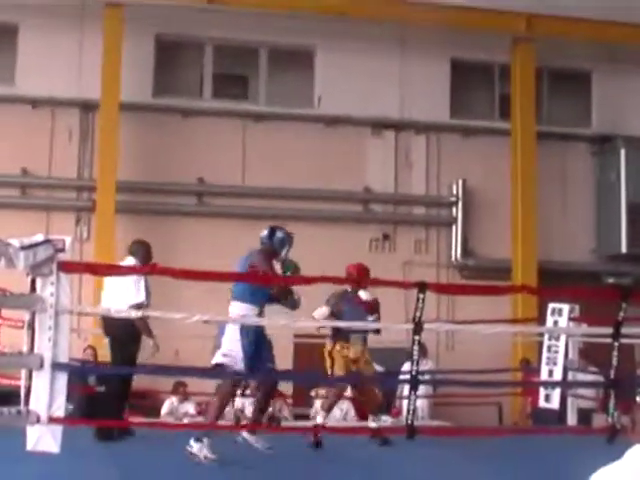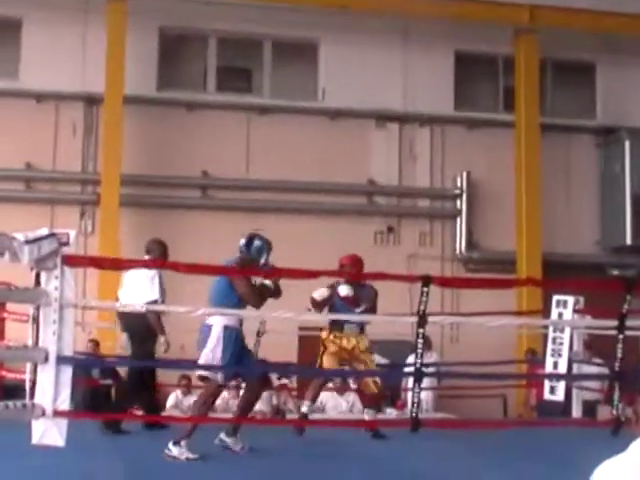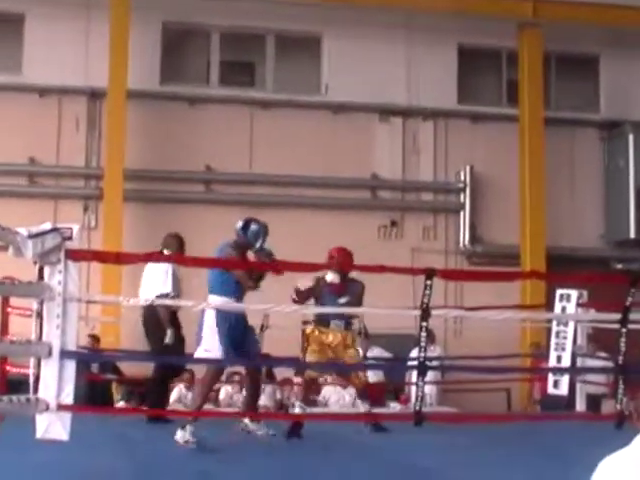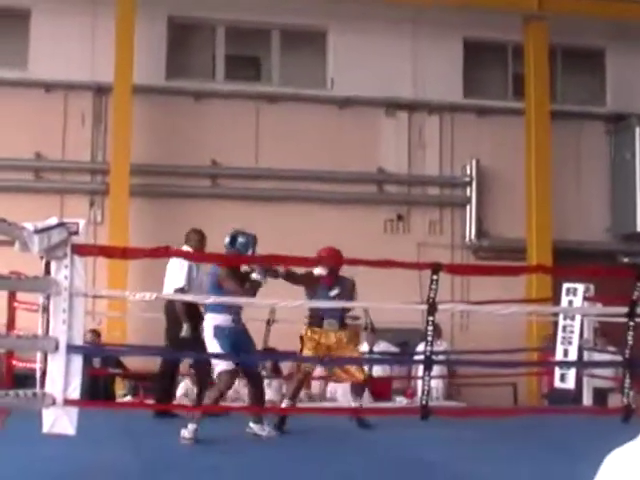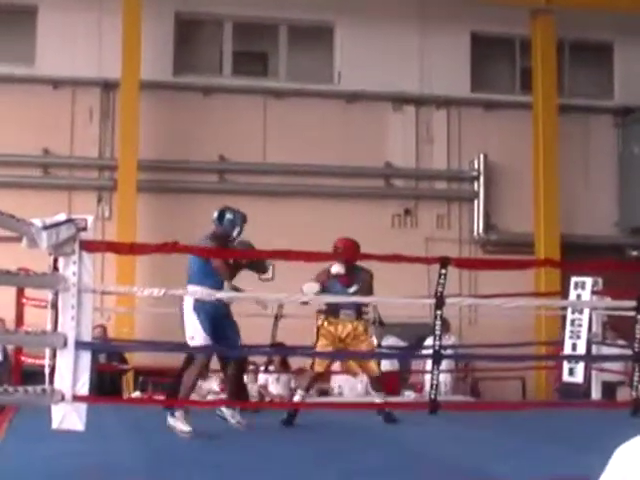
dt=0.2s
person 1, frame 1
left shoulder: (261, 260)
right shoulder: (260, 259)
left elbow: (272, 295)
right elbow: (279, 289)
left wrist: (289, 298)
right wrist: (290, 272)
left hip: (253, 324)
right hip: (241, 322)
left knee: (269, 380)
right knee: (232, 381)
left ankle: (250, 431)
right ankle: (199, 440)
person 1, frame 2
left shoulder: (240, 270)
right shoulder: (237, 270)
right elbow: (256, 301)
left wrist: (269, 284)
right wrist: (268, 283)
left hip: (231, 330)
right hip: (221, 329)
left knee: (260, 380)
right knee: (213, 388)
left ankle: (230, 434)
right ankle: (178, 443)
person 1, frame 3
left shoulder: (237, 253)
right shoulder: (231, 252)
left elbow: (247, 282)
right elbow: (251, 283)
right wrist: (263, 263)
left hip: (234, 314)
right hip: (220, 313)
left knee: (255, 367)
right knee: (215, 371)
left ankle: (251, 419)
right ankle: (187, 427)
person 1, frame 4
left shoulder: (234, 268)
right shoulder: (222, 269)
right elbow: (245, 295)
right wrist: (258, 277)
left hip: (235, 328)
right hip: (219, 328)
left knee: (255, 377)
right knee: (226, 381)
left ankle: (257, 423)
right ankle: (191, 425)
person 1, frame 5
left shoulder: (222, 245)
right shoulder: (210, 243)
right elbow: (227, 275)
right wrist: (241, 257)
left hip: (216, 305)
right hip: (199, 304)
left knee: (235, 358)
right knee: (202, 359)
left ankle: (229, 406)
right ankle: (177, 412)
person 2, frame 1
right shoulder: (136, 273)
left elbow: (104, 304)
right elbow: (136, 309)
right wrist: (150, 336)
left hip: (110, 322)
right hip: (126, 325)
left knee: (116, 375)
right knee: (121, 378)
right ankle: (106, 428)
person 2, frame 2
left shoulder: (132, 270)
right shoulder: (152, 271)
left elbow: (121, 302)
right elbow: (151, 307)
left wrist: (125, 329)
right wrist: (162, 335)
left hip: (131, 320)
right hip: (143, 323)
left knee: (145, 371)
right knee: (138, 373)
left ankle: (153, 417)
person 2, frame 3
left shoulder: (152, 264)
right shoulder: (167, 265)
right elbow: (162, 299)
right wrist: (170, 328)
left hip: (149, 314)
right hip: (162, 317)
left knee: (164, 361)
right knee: (173, 363)
left ankle: (156, 410)
person 2, frame 4
left shoulder: (178, 259)
right shoulder: (186, 260)
right elbow: (179, 292)
right wrist: (186, 322)
left hip: (174, 309)
right hip: (182, 310)
left knee: (172, 357)
right knee: (202, 357)
left ankle: (162, 405)
person 2, frame 5
left shoulder: (217, 259)
right shoulder: (213, 260)
left elbow: (226, 287)
right elbow: (207, 291)
left wrist: (249, 295)
left hip: (215, 308)
right hip: (214, 309)
left knee: (199, 355)
right knee: (230, 355)
person 3, frame 1
left shoulder: (370, 302)
right shoulder: (337, 297)
left elbow: (377, 328)
right elbow: (321, 320)
left wrist: (372, 310)
right wrist: (319, 318)
left hip: (359, 351)
right hip: (339, 348)
left knee: (375, 394)
right knee: (339, 387)
left ankle: (376, 430)
right ankle: (317, 429)
person 3, frame 2
left shoulder: (369, 291)
right shoulder: (332, 289)
right elbow: (317, 312)
left wrist: (355, 303)
right wrist: (315, 302)
left hip: (358, 341)
right hip: (334, 338)
left knee: (371, 385)
right knee: (323, 375)
left ankle: (370, 425)
right ankle: (302, 418)
person 3, frame 3
left shoulder: (357, 286)
right shoulder: (319, 282)
left elbow: (354, 312)
right elbow: (298, 302)
left wrist: (340, 293)
right wrist: (299, 292)
left hip: (344, 337)
right hip: (320, 333)
left knee: (359, 379)
right knee: (309, 375)
left ankle: (369, 418)
right ankle: (297, 421)
person 3, frame 4
left shoulder: (348, 283)
right shoulder: (310, 278)
left elbow: (347, 306)
right elbow: (293, 278)
left wrist: (331, 286)
right wrist: (286, 272)
left hip: (340, 335)
right hip: (315, 334)
left knee: (359, 376)
right knee: (303, 372)
left ankle: (357, 413)
right ankle: (282, 415)
person 3, frame 5
left shoulder: (365, 275)
right shoulder: (326, 274)
left elbow: (367, 302)
right elbow: (310, 294)
left wrist: (349, 282)
right wrist: (309, 292)
left hip: (356, 326)
right hip: (331, 325)
left knee: (373, 369)
right knee: (318, 367)
left ankle: (382, 408)
right ankle: (293, 409)
